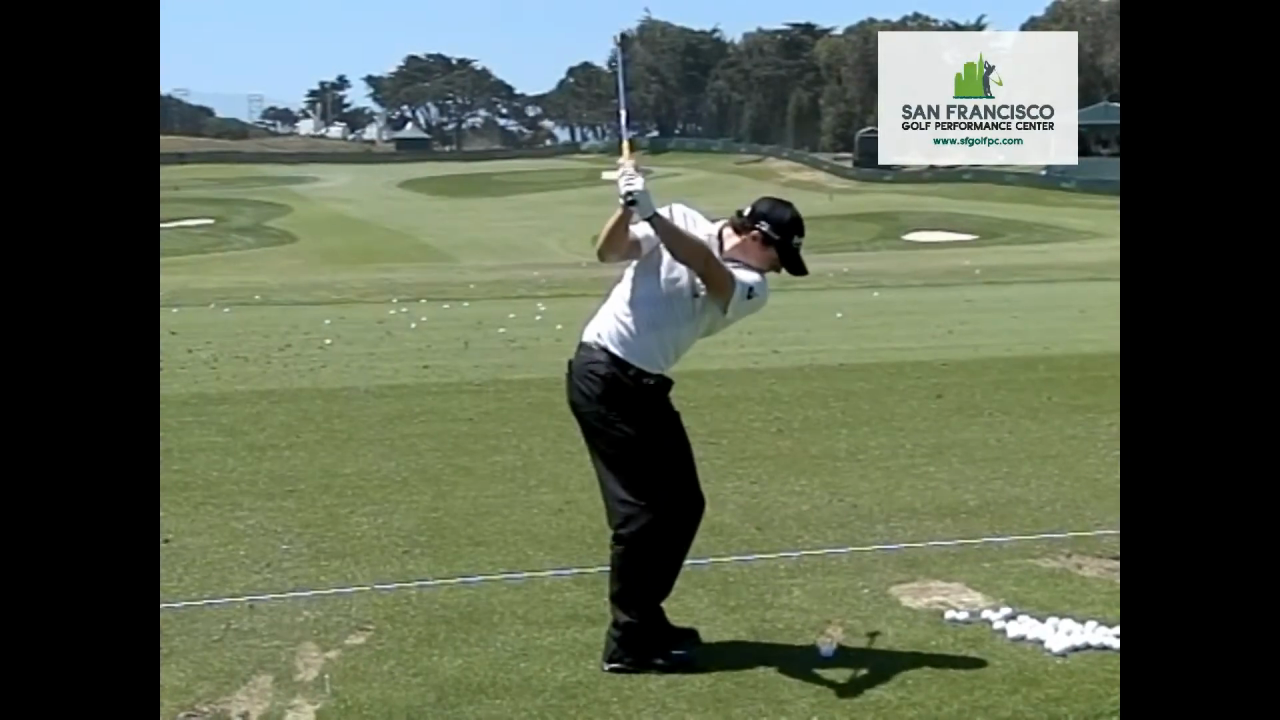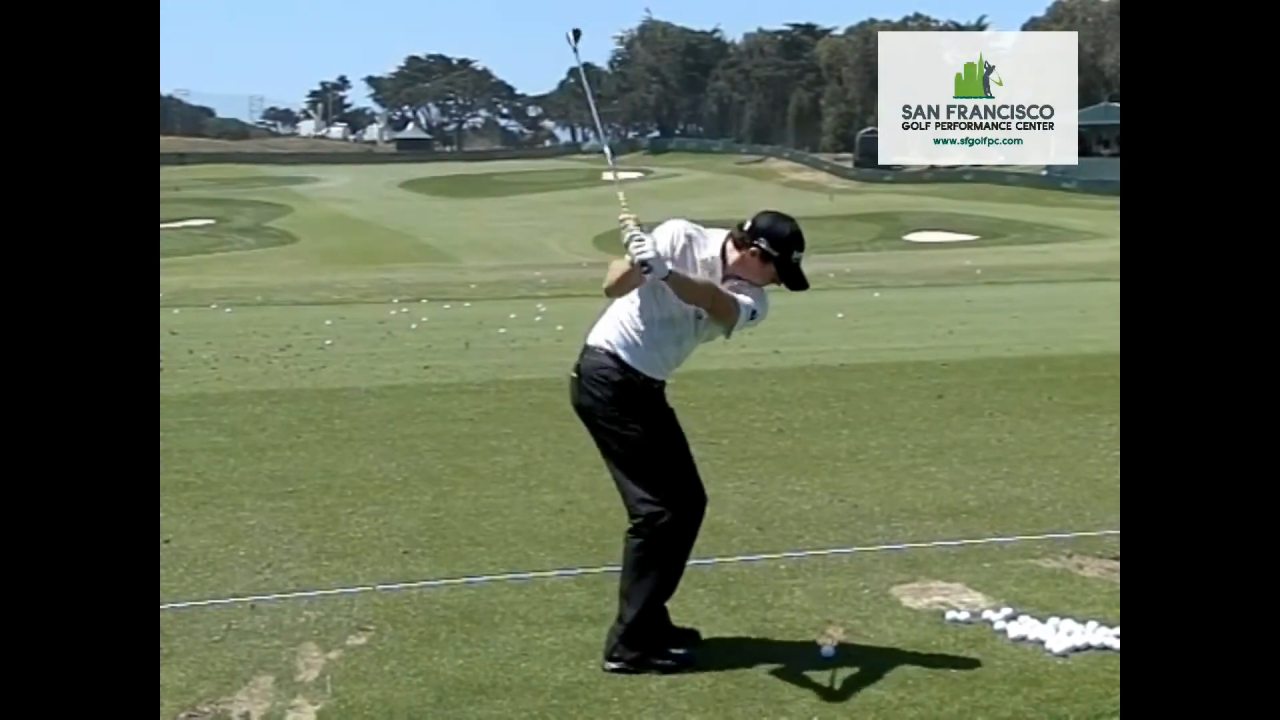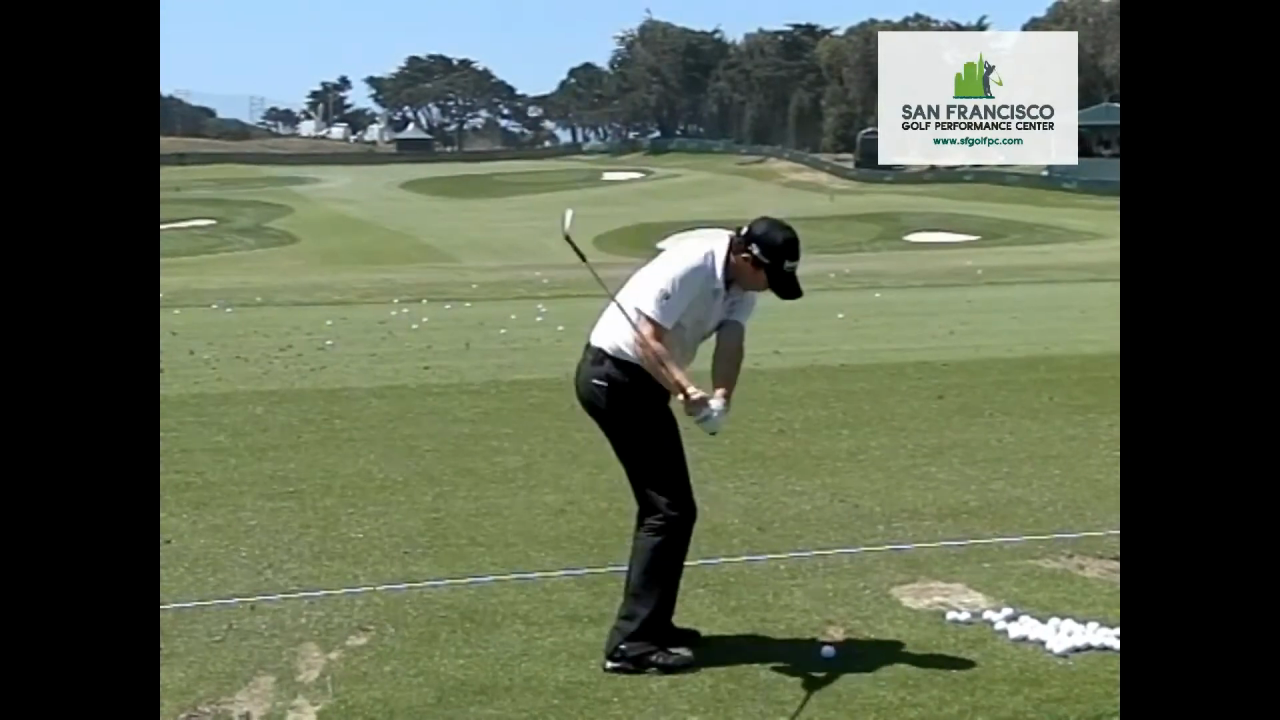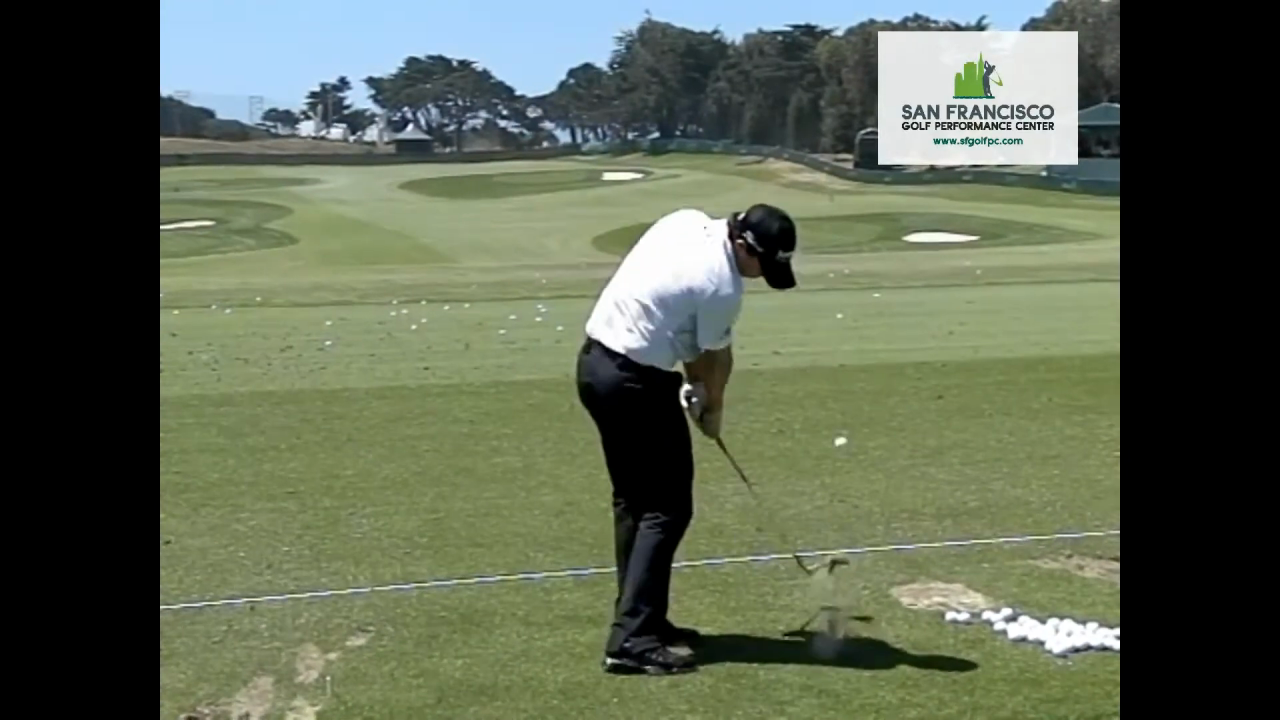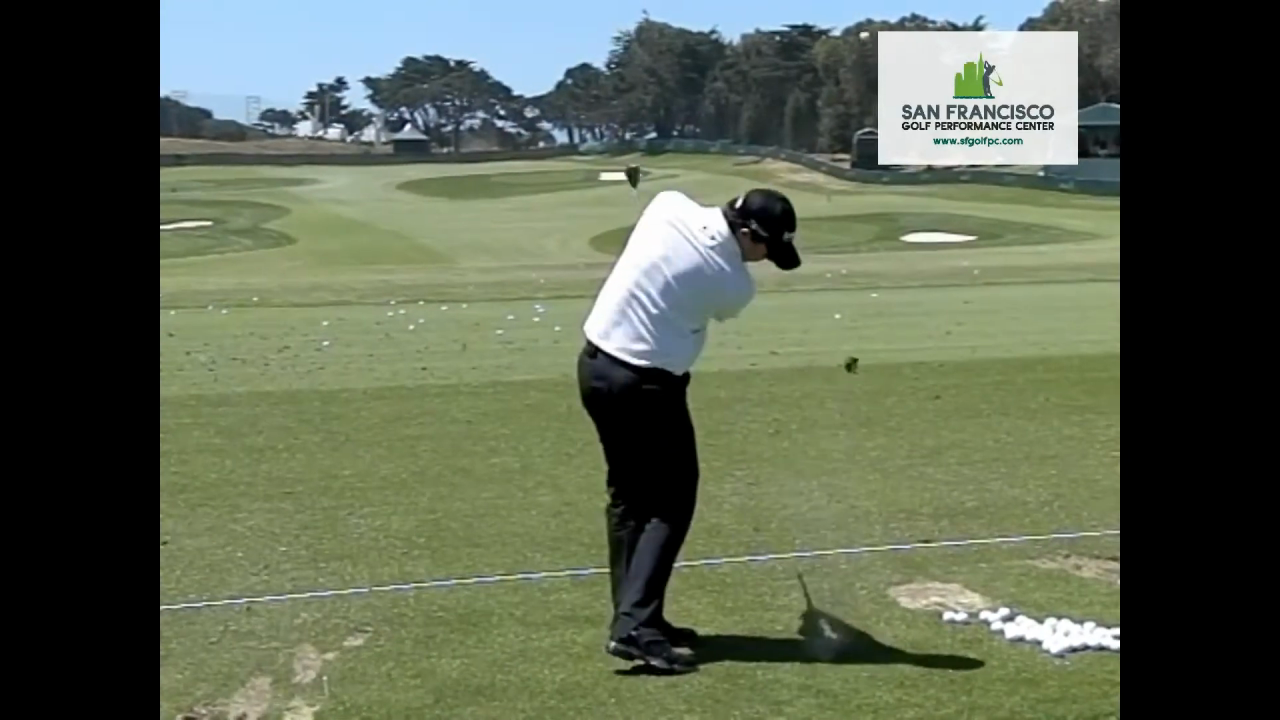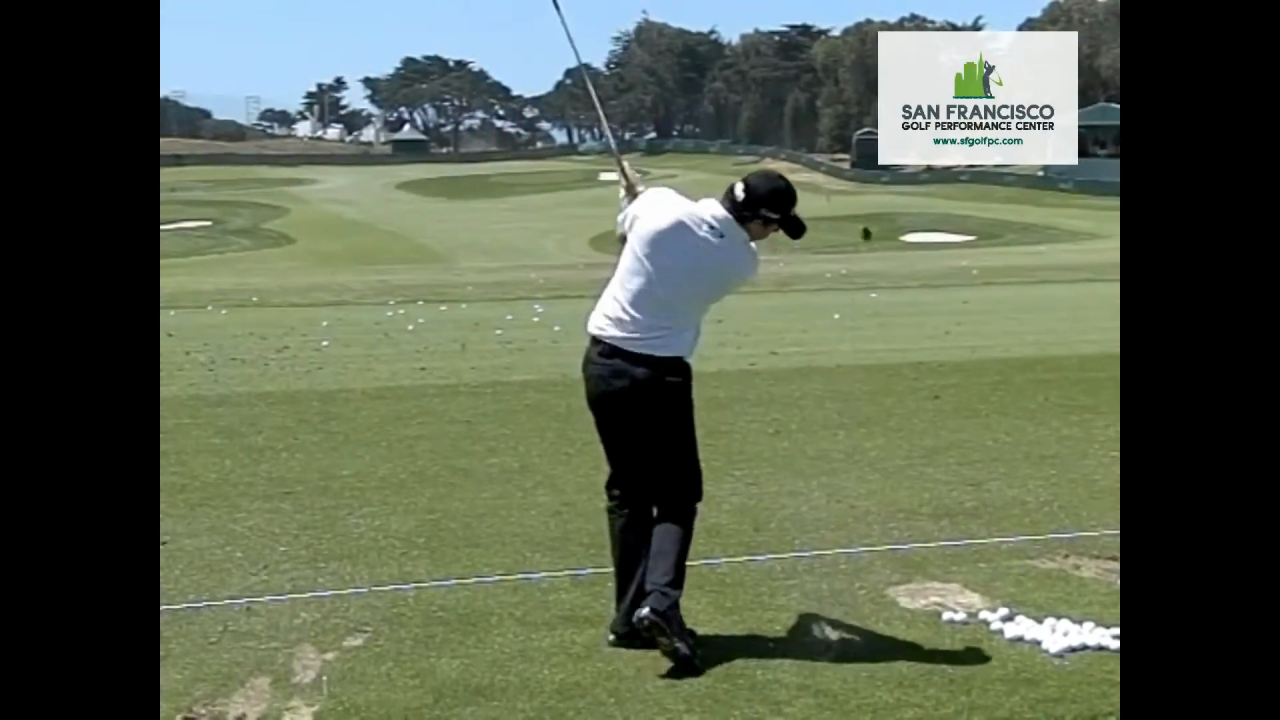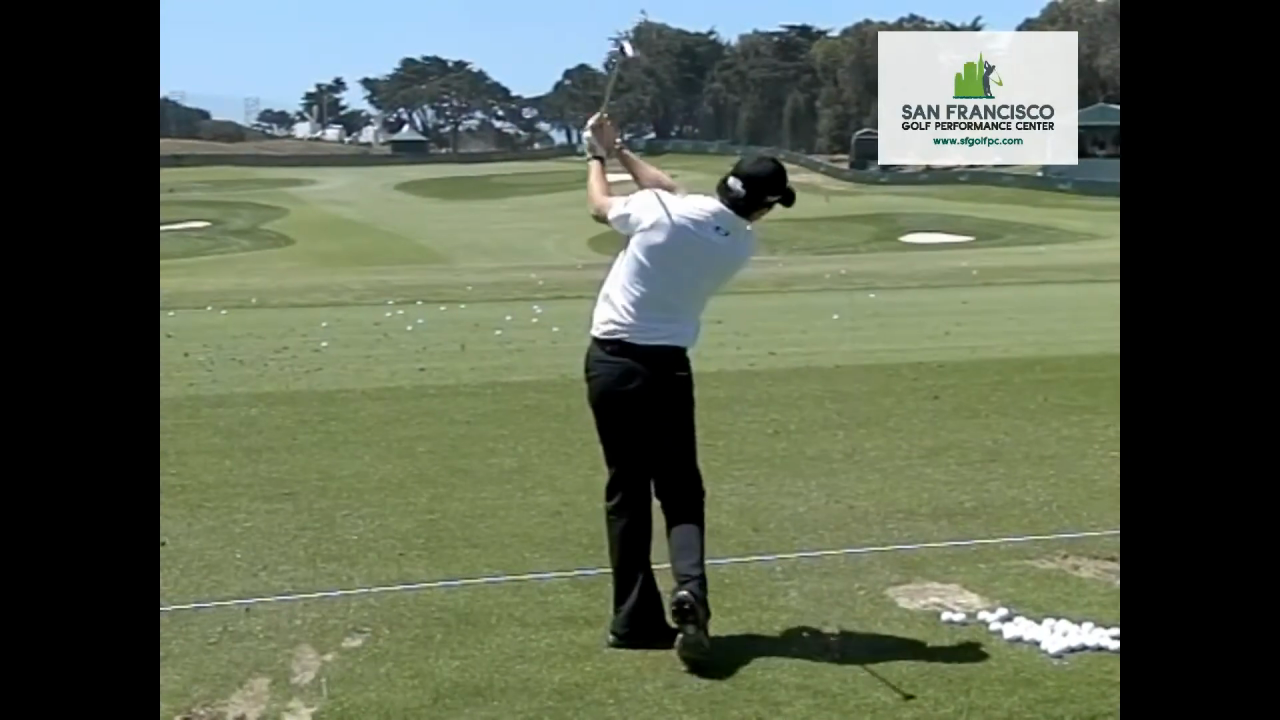
dt=0.3s
person 1, frame 1
left shoulder: (751, 288)
right shoulder: (681, 219)
left elbow: (703, 264)
right elbow: (609, 252)
left wrist: (651, 216)
right wrist: (627, 212)
left hip: (647, 387)
right hip: (602, 374)
left knee: (684, 506)
right knee: (639, 510)
left ankle: (646, 619)
right ankle: (628, 642)
person 1, frame 2
left shoulder: (752, 301)
right shoulder: (681, 237)
left elbow: (712, 298)
right elbow: (614, 286)
left wrist: (662, 270)
right wrist: (636, 260)
left hip: (644, 387)
right hip: (607, 378)
left knee: (687, 502)
right knee: (657, 508)
left ankle: (648, 621)
right ankle: (631, 643)
person 1, frame 3
left shoulder: (738, 284)
right shoulder: (693, 264)
left elbow: (731, 344)
right elbow: (648, 341)
left wrist: (721, 396)
right wrist: (686, 390)
left hip: (617, 375)
right hip: (618, 378)
left knee: (660, 501)
right knee: (670, 509)
left ankle: (646, 620)
right ankle: (631, 643)
person 1, frame 4
left shoulder: (689, 222)
right shoulder: (723, 287)
right elbow: (713, 361)
left wrist: (699, 389)
right wrist: (710, 409)
left hip: (597, 363)
right hip: (636, 380)
left knee: (635, 497)
right knee: (666, 507)
left ankle: (639, 618)
right ankle: (632, 640)
person 1, frame 5
left shoulder: (669, 205)
right shoulder: (737, 285)
left hip: (596, 364)
right hip: (649, 384)
left knee: (628, 495)
right knee: (671, 503)
left ankle: (633, 615)
right ankle: (636, 622)
person 1, frame 6
left shoulder: (659, 204)
right shoulder: (742, 262)
left elbow: (626, 224)
left wrist: (631, 193)
left hip: (603, 363)
right hip: (659, 376)
left knee: (627, 492)
right knee: (676, 497)
left ankle: (632, 614)
right ankle: (659, 603)
person 1, frame 7
left shoulder: (658, 213)
right shoulder: (741, 245)
left elbow: (600, 205)
left wrist: (599, 155)
right wrist: (620, 150)
left hip: (610, 360)
right hip: (665, 368)
left knee: (626, 491)
right knee: (681, 491)
left ankle: (634, 619)
right ankle: (689, 588)
